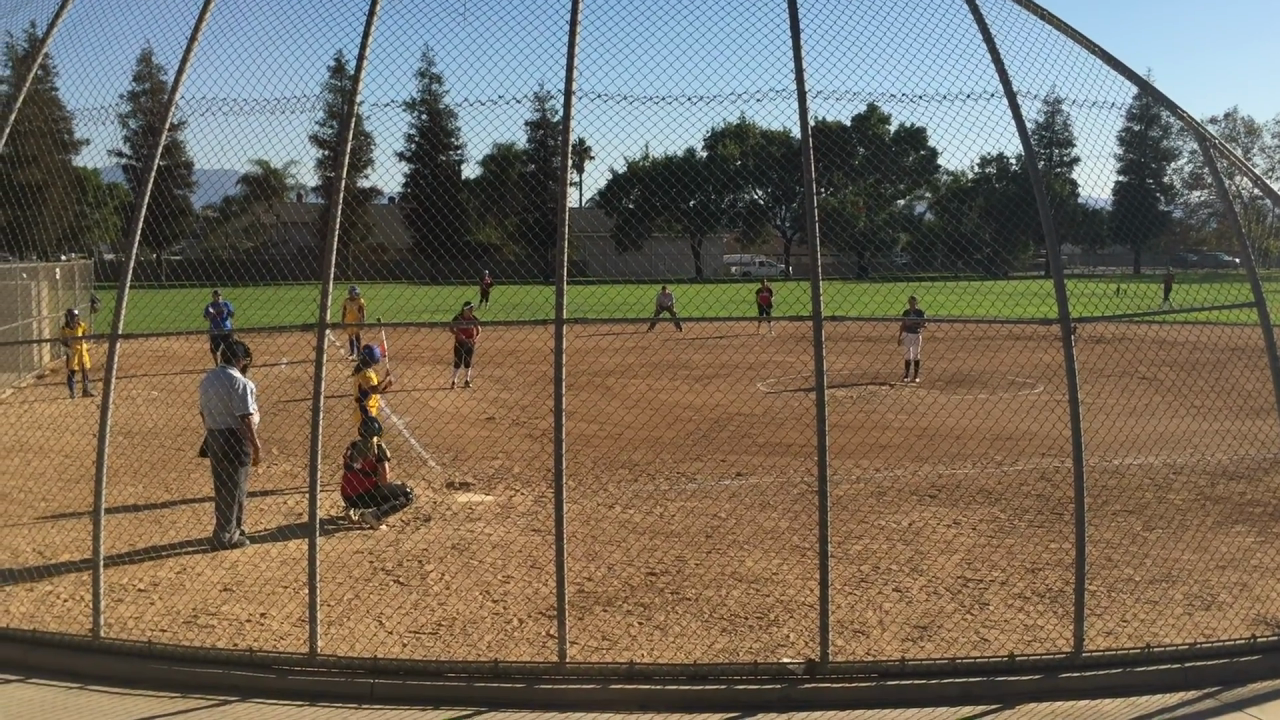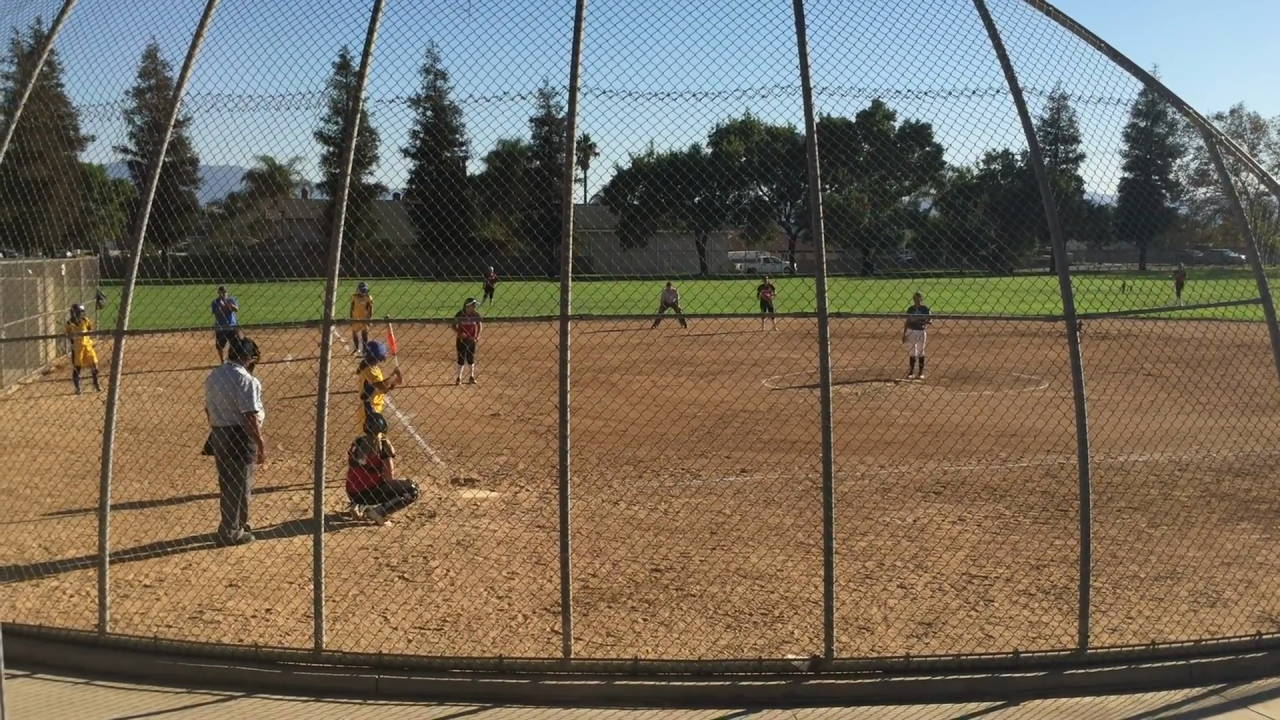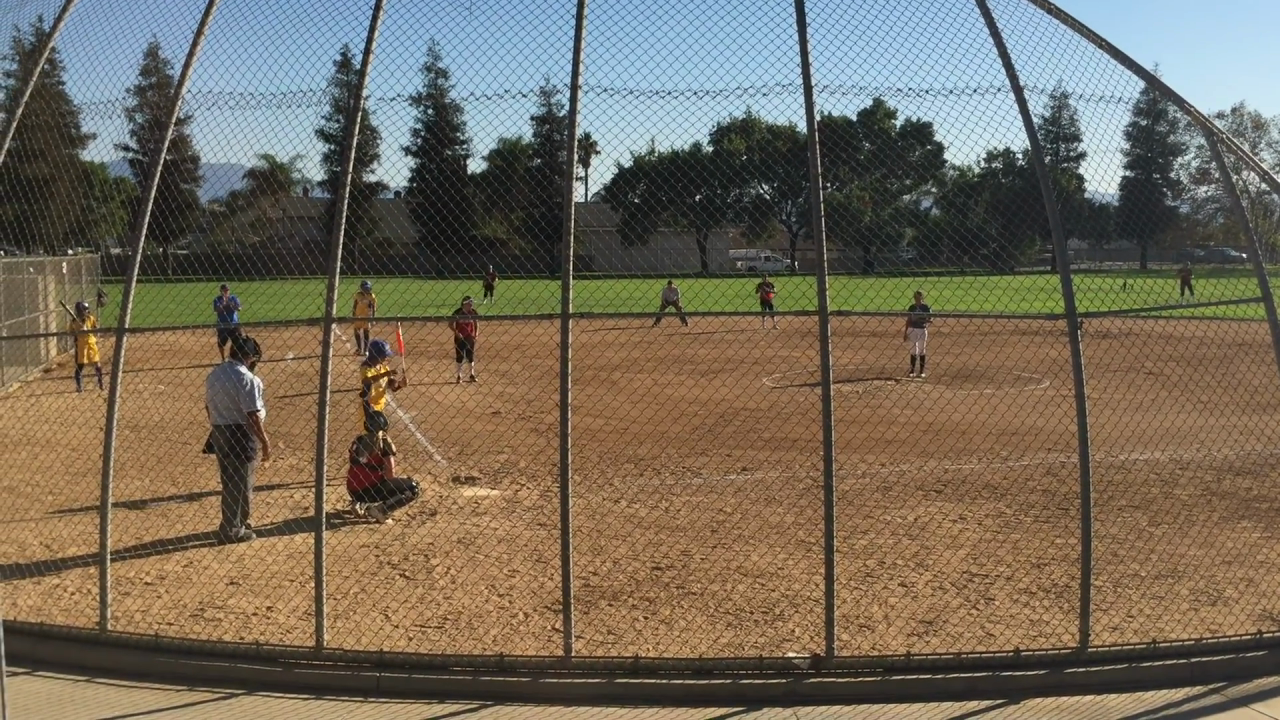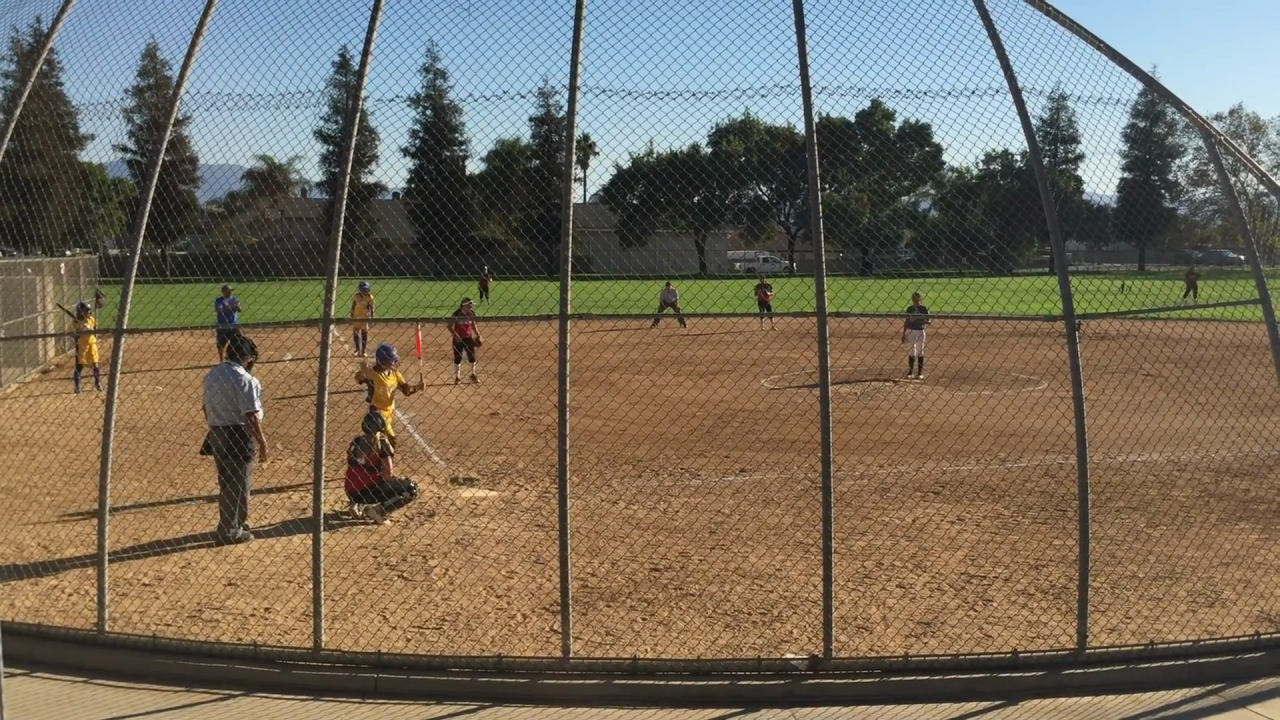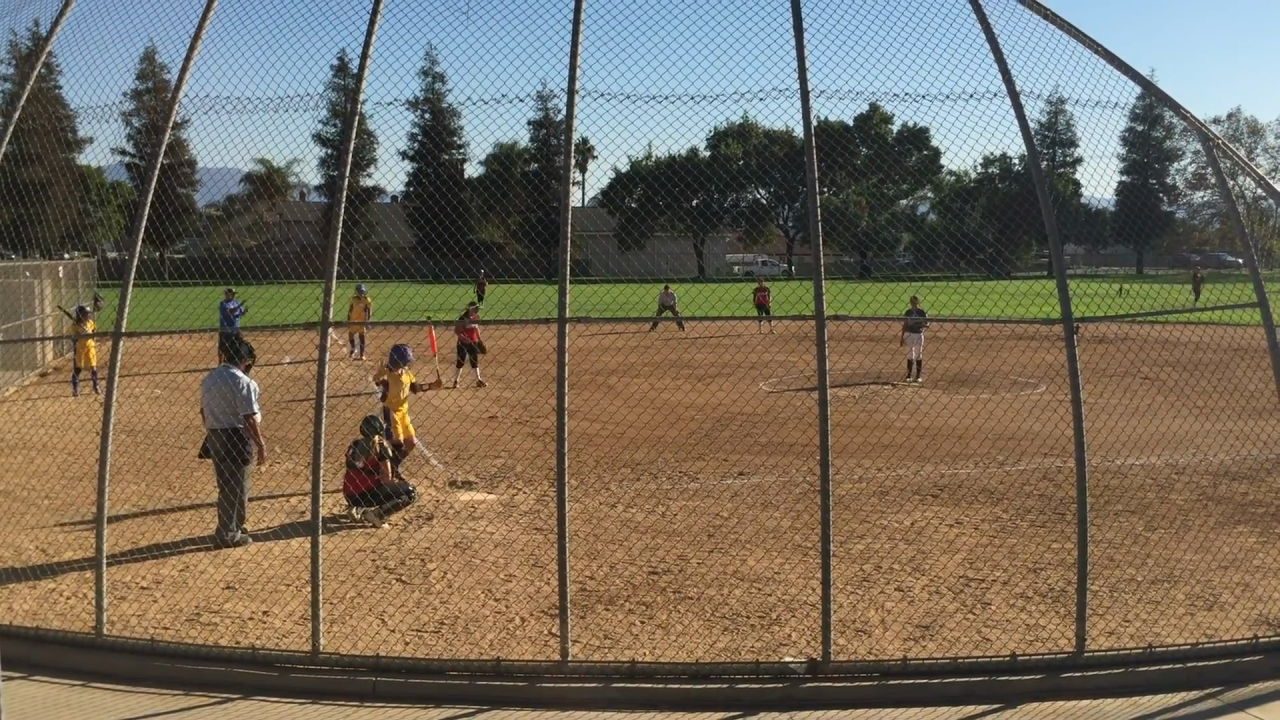
dt=0.3s
person 1, frame 1
left shoulder: (208, 379)
right shoulder: (239, 382)
left elbow: (204, 413)
right elbow: (245, 418)
right wrist: (256, 445)
left hip: (214, 438)
right hip: (234, 438)
left knee: (222, 487)
right knee: (234, 489)
left ankle: (226, 529)
right ankle: (226, 535)
person 1, frame 2
left shoulder: (214, 376)
right shoulder: (245, 380)
left elbow: (209, 409)
right elbow: (250, 416)
right wrist: (260, 443)
left hip: (218, 435)
right hip: (239, 436)
left knee: (227, 484)
right knee: (239, 485)
left ankle: (231, 526)
right ankle: (232, 532)
person 1, frame 3
left shoulder: (214, 374)
right shoulder: (247, 378)
left elbow: (209, 407)
right elbow: (253, 415)
right wrist: (264, 441)
left hip: (218, 433)
right hip: (240, 434)
left knee: (229, 482)
right knee: (240, 483)
left ankle: (231, 524)
right ankle: (234, 530)
person 1, frame 4
left shoulder: (212, 375)
right shoulder: (244, 379)
left elbow: (206, 408)
right elbow: (251, 416)
right wrist: (262, 442)
left hip: (216, 434)
right hip: (238, 435)
left knee: (227, 483)
right knee: (239, 484)
left ankle: (229, 525)
right ankle: (231, 531)
person 1, frame 5
left shoulder: (210, 378)
right shoulder: (242, 381)
left elbow: (204, 411)
right elbow: (249, 417)
right wrist: (260, 444)
left hip: (214, 437)
right hip: (236, 438)
left knee: (225, 485)
right knee: (236, 487)
left ankle: (228, 528)
right ankle: (229, 534)
